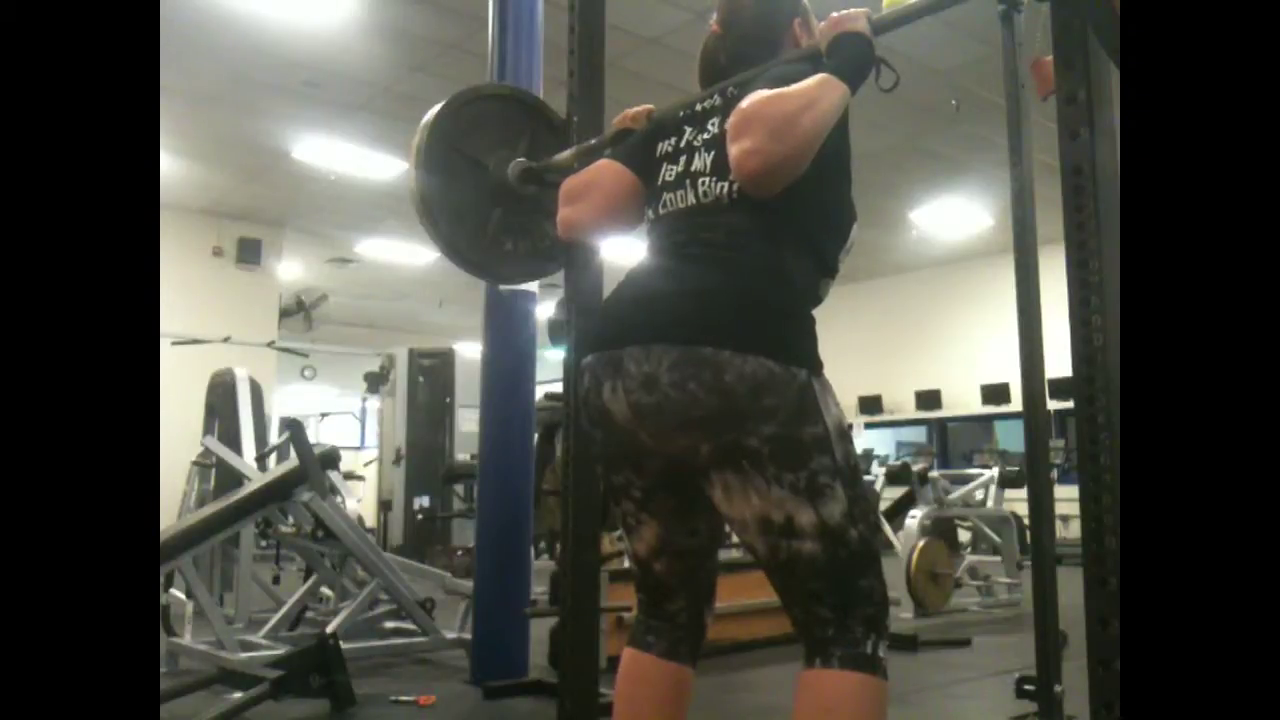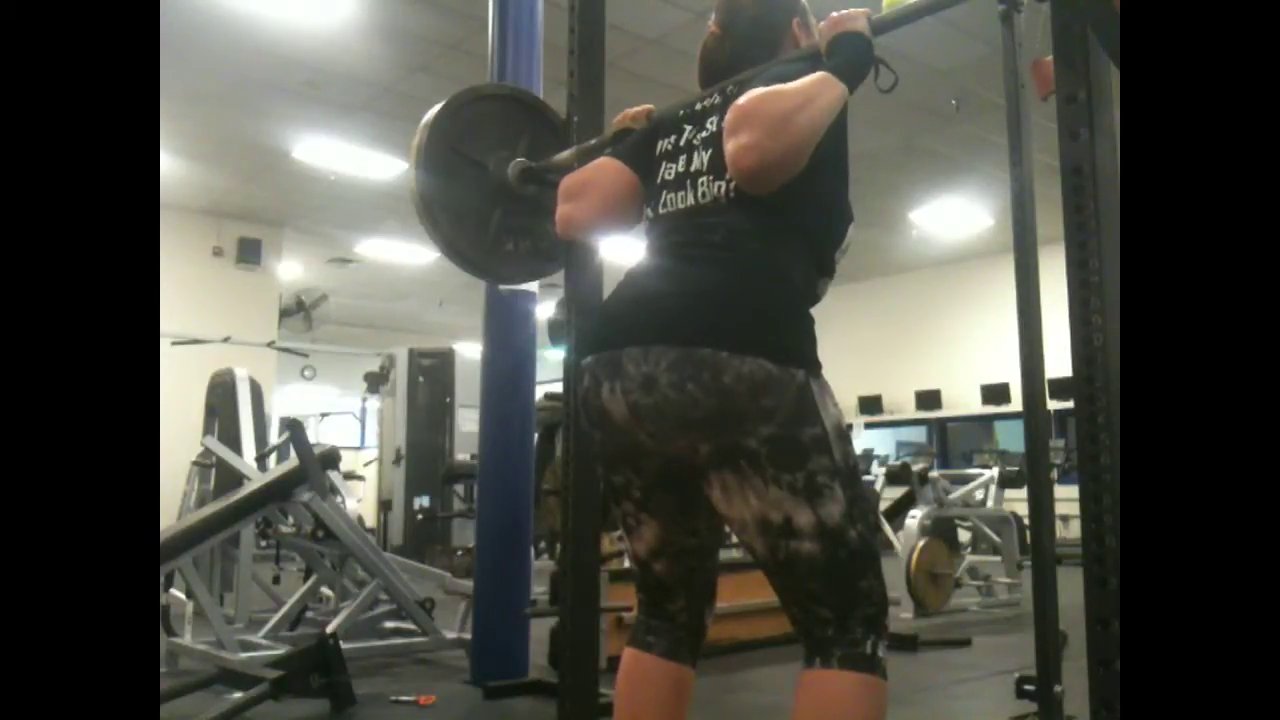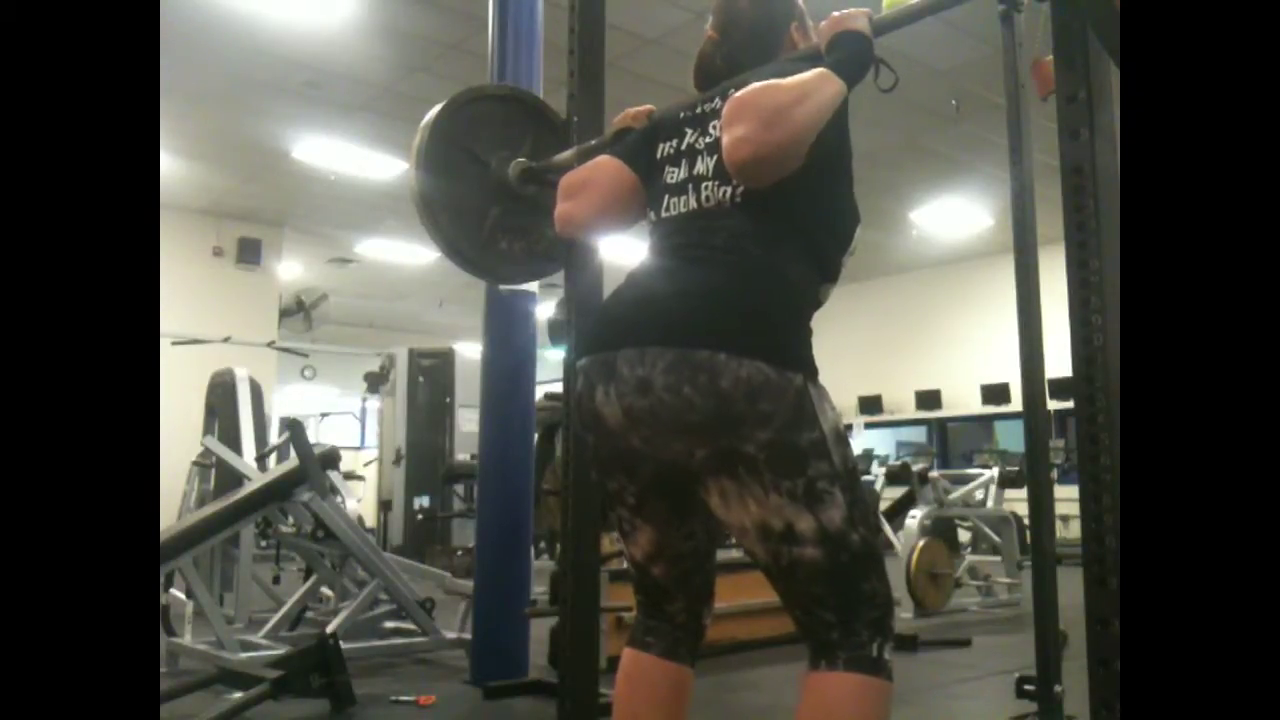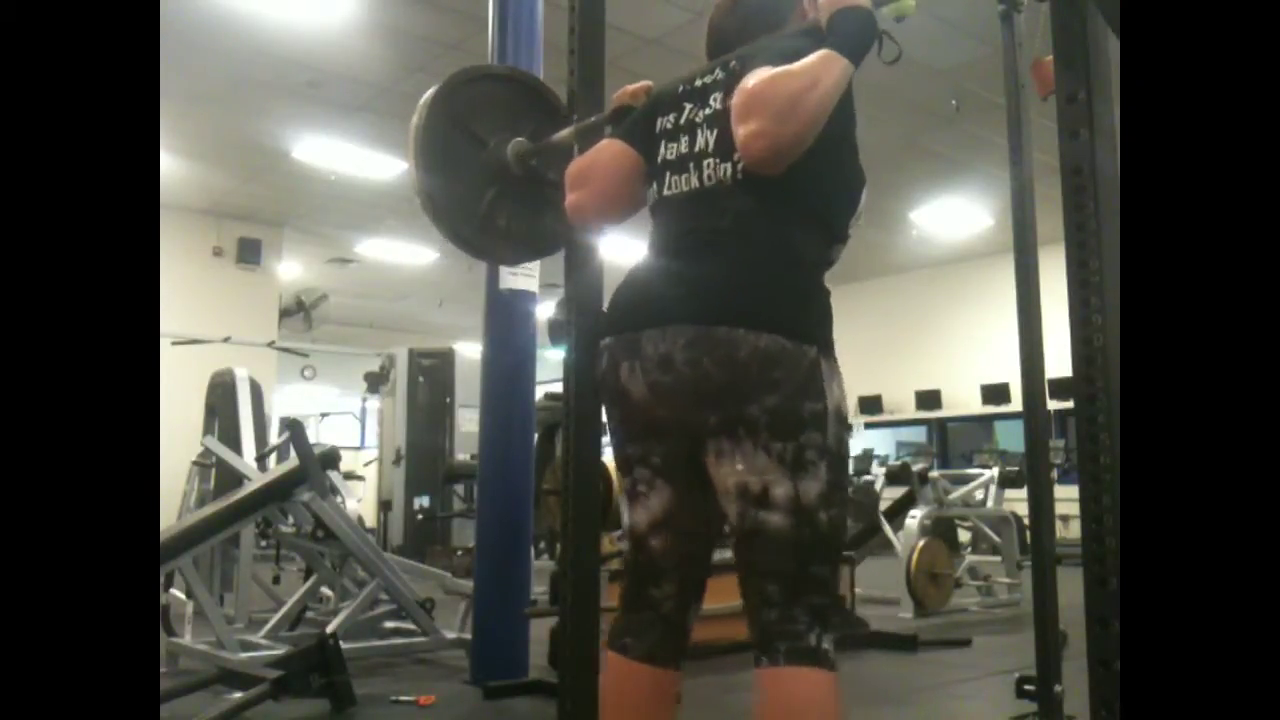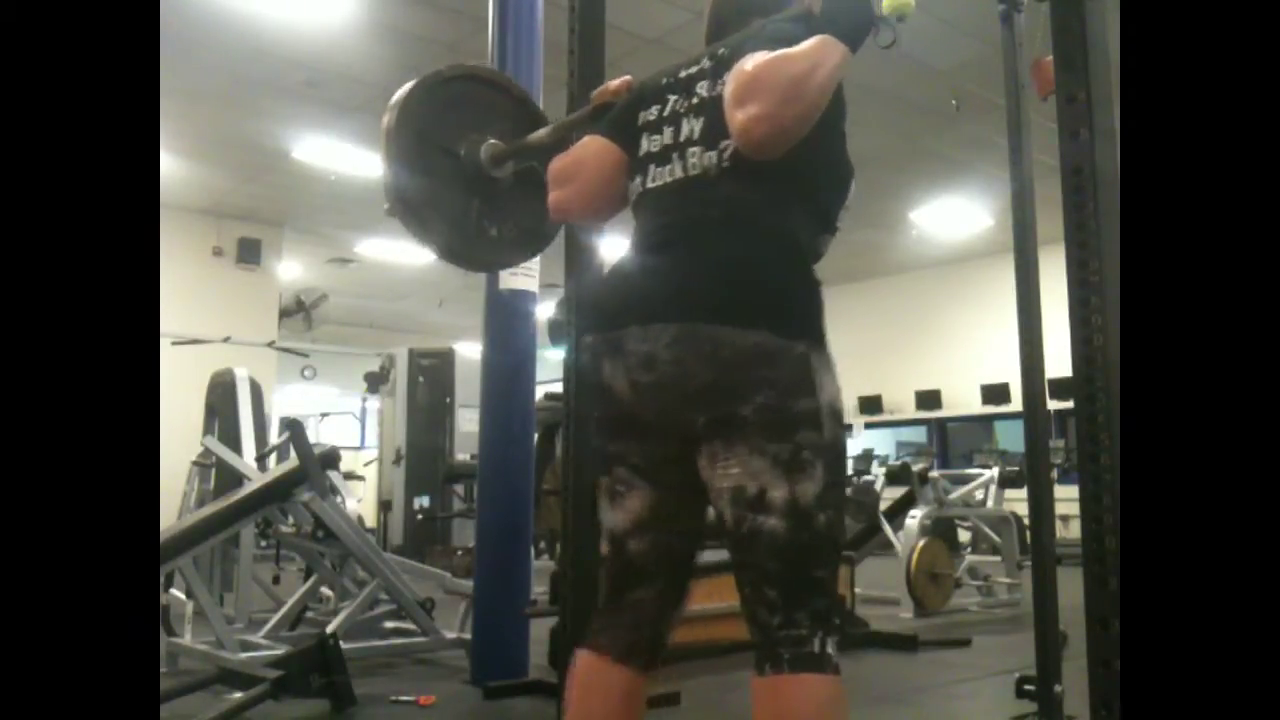
dt=1s
person 1, frame 1
left shoulder: (674, 123)
right shoulder: (804, 84)
left elbow: (577, 214)
right elbow: (757, 149)
left wrist: (625, 143)
right wrist: (847, 61)
left hip: (616, 364)
right hip: (733, 362)
left knee: (669, 608)
right knee: (847, 617)
person 1, frame 2
left shoulder: (672, 121)
right shoulder: (801, 76)
left elbow: (575, 212)
right elbow: (755, 147)
left wrist: (623, 143)
right wrist: (846, 62)
left hip: (616, 365)
right hip: (732, 361)
left knee: (669, 608)
right knee: (846, 617)
person 1, frame 3
left shoulder: (674, 121)
right shoulder: (802, 78)
left elbow: (573, 211)
right elbow: (752, 138)
left wrist: (624, 143)
right wrist: (845, 59)
left hip: (611, 369)
right hip: (728, 366)
left knee: (668, 612)
right knee: (851, 620)
person 1, frame 4
left shoulder: (674, 97)
left elbow: (583, 198)
right elbow: (764, 129)
left wrist: (624, 122)
left hip: (640, 345)
right hip: (752, 343)
left knee: (654, 598)
right knee: (792, 615)
person 1, frame 5
left shoulder: (657, 88)
left elbow: (566, 194)
right elbow: (760, 113)
left wrist: (605, 119)
left hip: (622, 340)
right hip: (742, 337)
left knee: (634, 603)
right knee: (794, 615)
